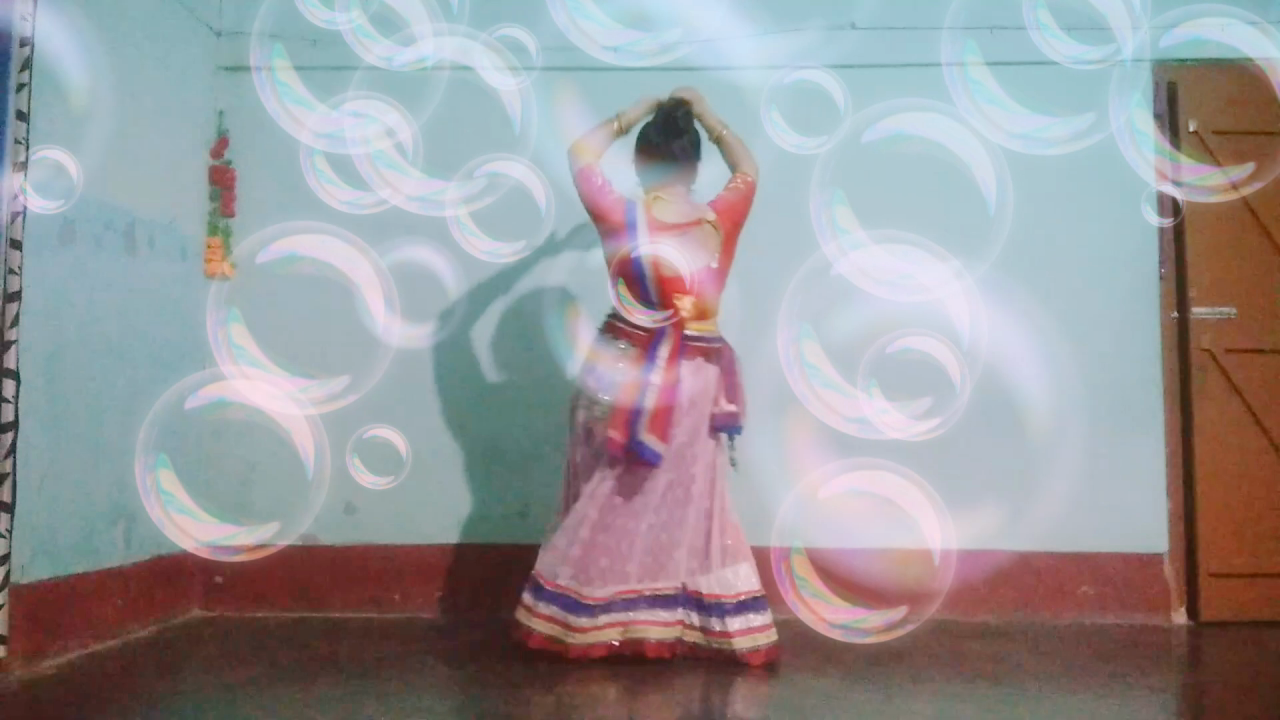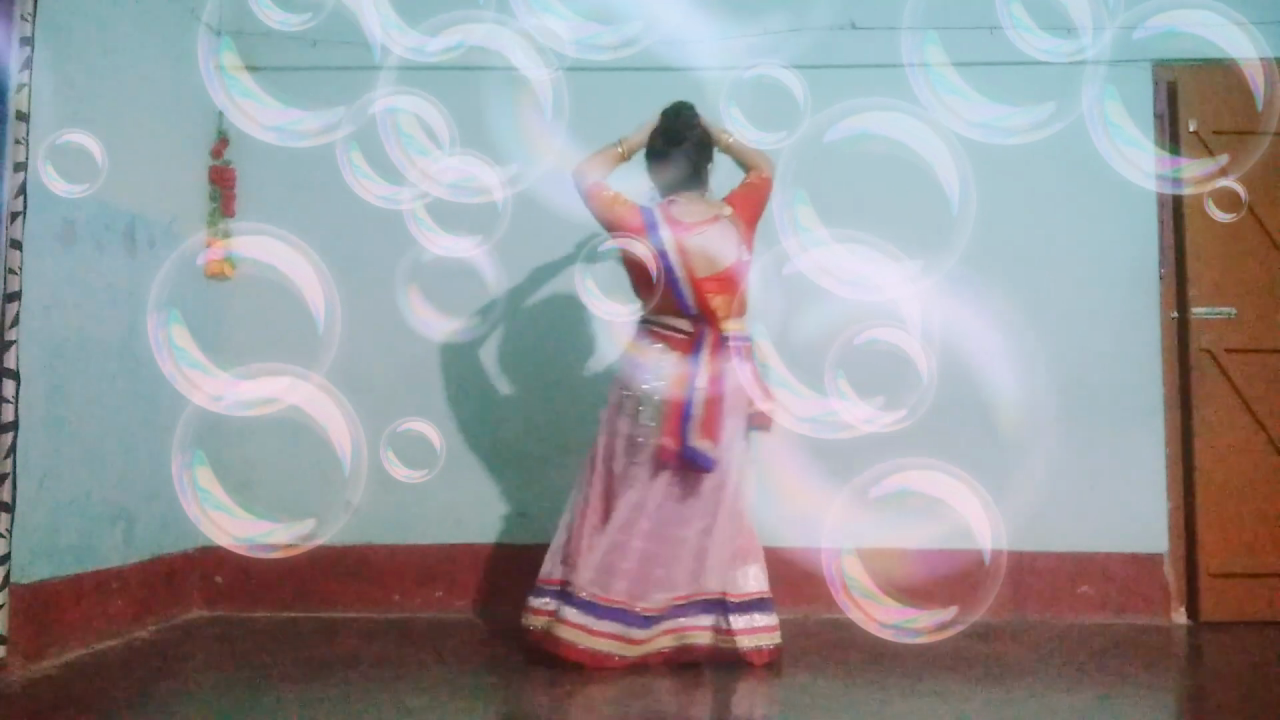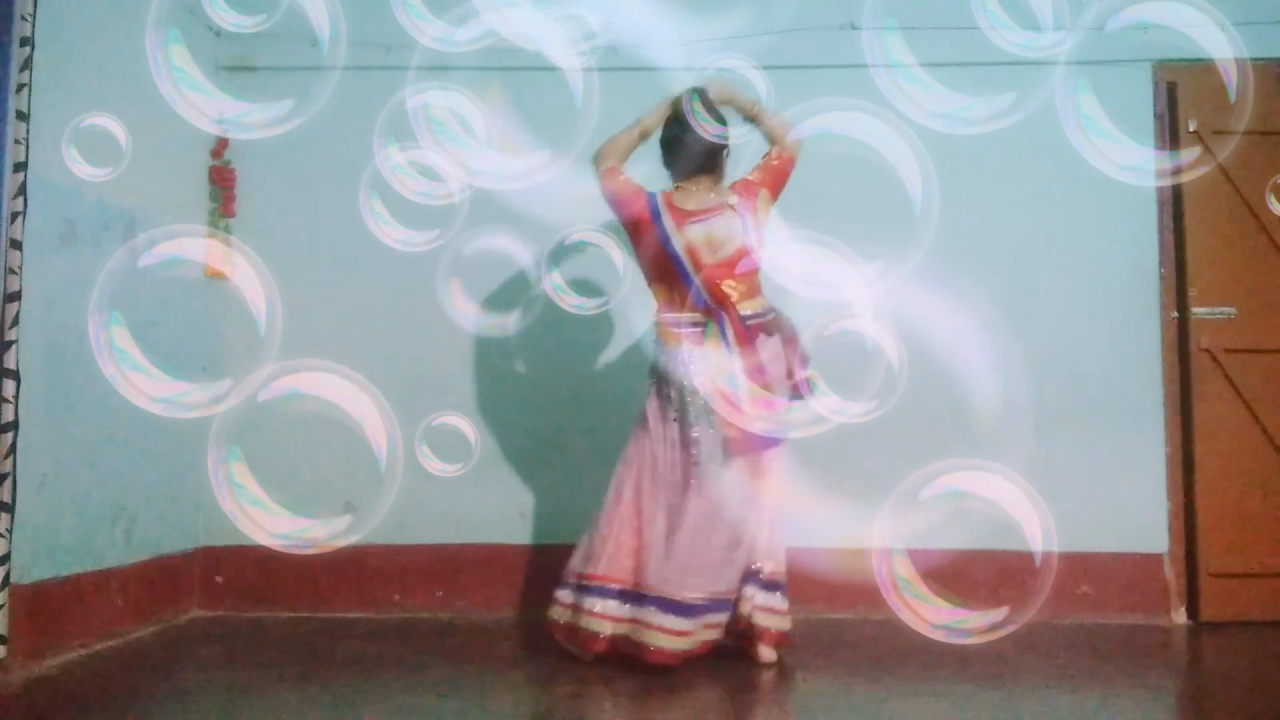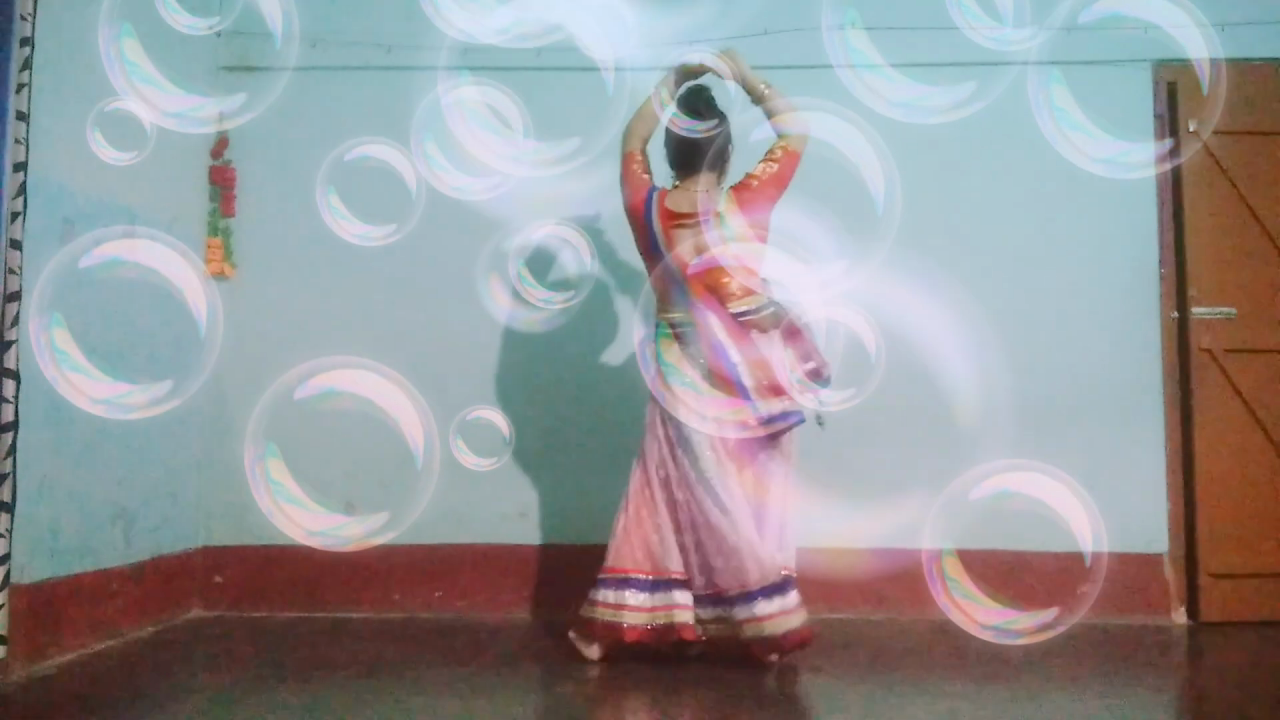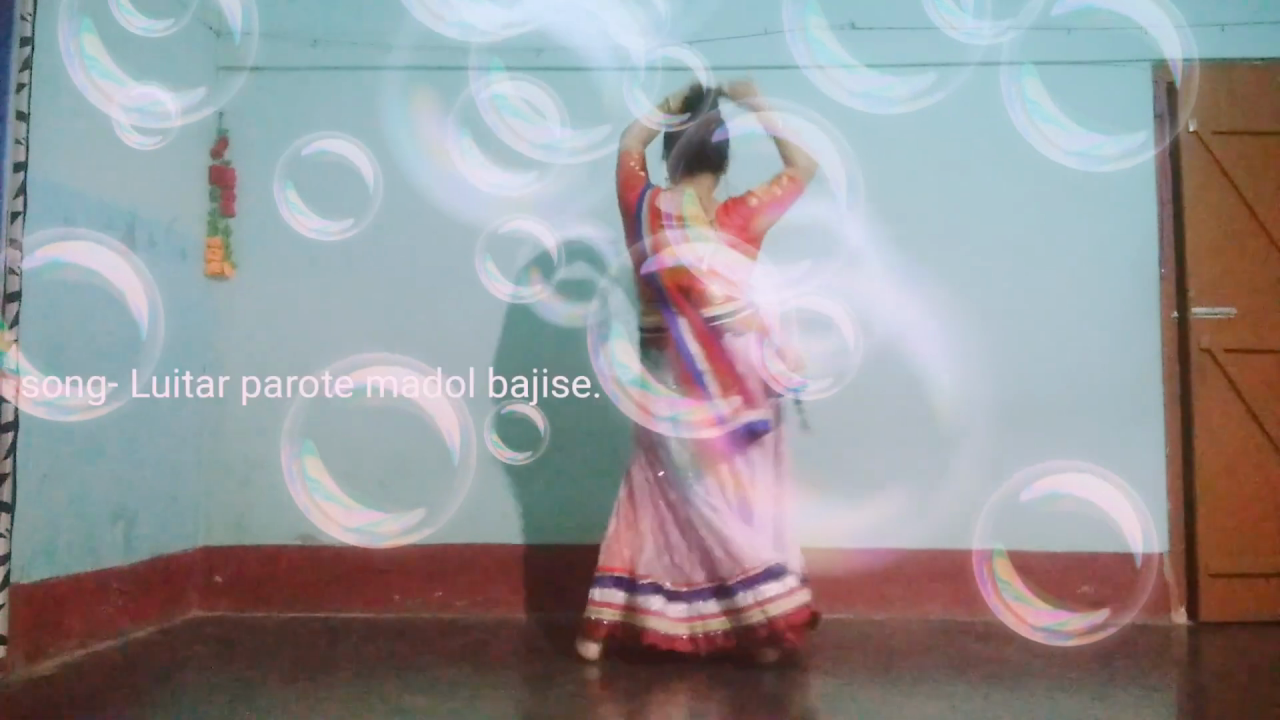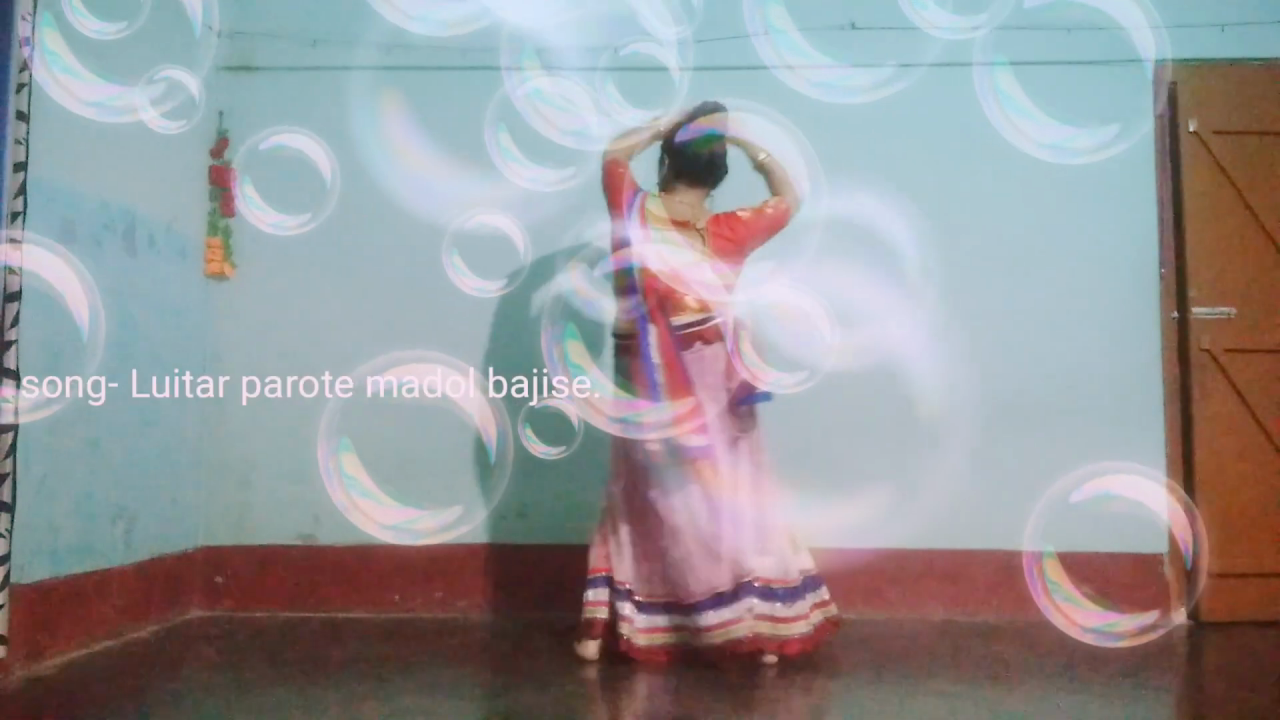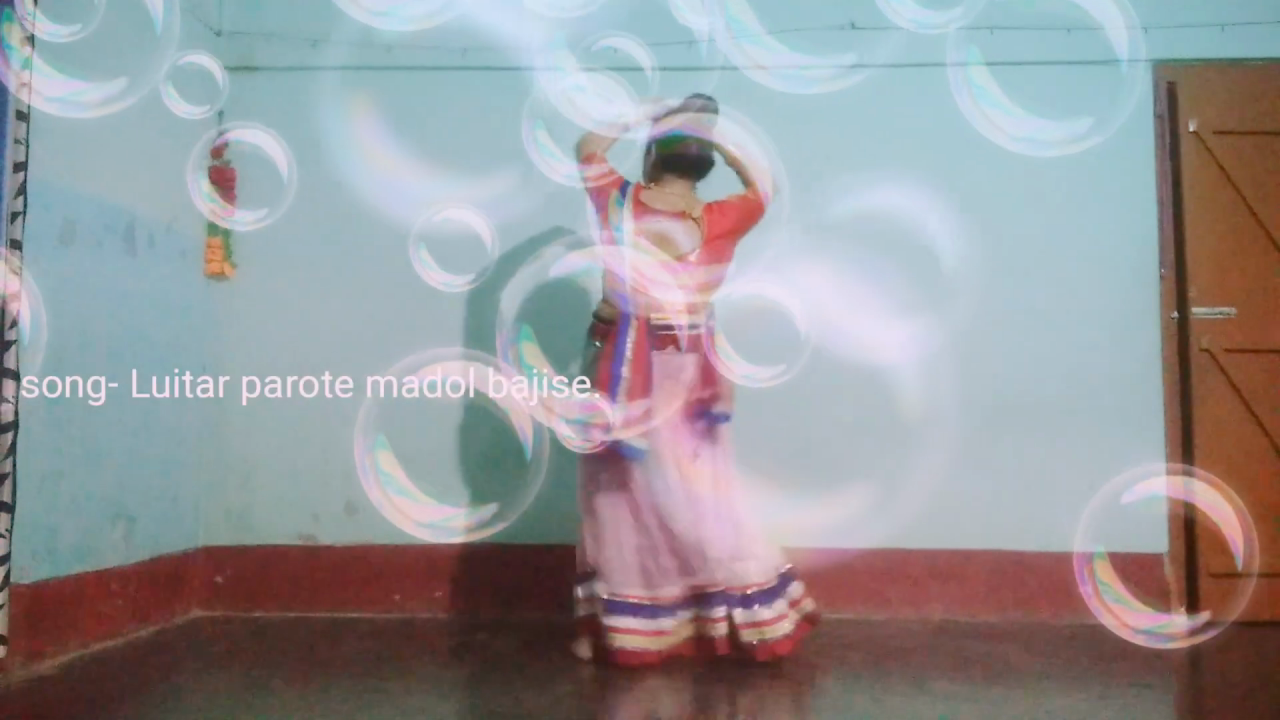
dt=0.2s
person 1, frame 1
left shoulder: (623, 219)
right shoulder: (722, 221)
left elbow: (581, 157)
right elbow: (747, 169)
left wrist: (634, 114)
right wrist: (706, 114)
left hip: (624, 374)
right hip: (694, 384)
left knee: (605, 505)
right knee: (695, 506)
left ankle: (582, 628)
right ankle: (744, 634)
person 1, frame 2
left shoulder: (642, 226)
right shoulder: (737, 218)
left elbow: (584, 177)
right elbow: (763, 166)
left wrist: (635, 141)
right wrist: (714, 133)
left hip: (655, 379)
right hip: (721, 384)
left knee: (623, 509)
right knee: (715, 511)
left ankle: (598, 633)
right ankle: (749, 634)
person 1, frame 3
left shoulder: (649, 214)
right shoulder: (749, 203)
left elbow: (603, 164)
right elbow: (786, 142)
left wrist: (654, 117)
right wrist: (736, 102)
left hip: (687, 371)
right hip: (755, 364)
left knee: (654, 496)
right knee: (746, 499)
left ankle: (597, 627)
right ankle: (761, 631)
person 1, frame 4
left shoulder: (646, 207)
right shoulder: (745, 206)
left elbow: (631, 144)
right elbow: (794, 136)
left wrist: (669, 84)
right wrist: (745, 77)
left hip: (688, 370)
right hip: (754, 369)
left knee: (663, 497)
right knee: (757, 500)
left ankle: (604, 631)
right ankle: (766, 630)
person 1, frame 5
left shoulder: (640, 205)
right shoulder: (738, 219)
left elbow: (628, 148)
right elbow: (804, 166)
left wrist: (671, 107)
right wrist: (756, 107)
left hip: (668, 375)
right hip: (738, 371)
left knee: (653, 498)
right knee: (749, 498)
left ankle: (603, 629)
right ankle: (763, 624)
person 1, frame 6
left shoulder: (630, 210)
right shoulder: (727, 234)
left elbow: (614, 154)
right elbow: (791, 198)
left wrist: (669, 125)
right wrist: (748, 142)
left hip: (643, 380)
right hip: (711, 378)
left knee: (636, 505)
right knee: (733, 500)
left ankle: (599, 629)
right ankle: (763, 632)
person 1, frame 7
left shoulder: (616, 204)
right shoulder: (716, 224)
left elbow: (587, 148)
right elbow: (761, 188)
left wrist: (652, 117)
right wrist: (715, 137)
left hip: (616, 373)
right hip: (681, 377)
left knee: (616, 501)
right knee: (703, 500)
left ankle: (600, 630)
right ankle: (755, 629)
